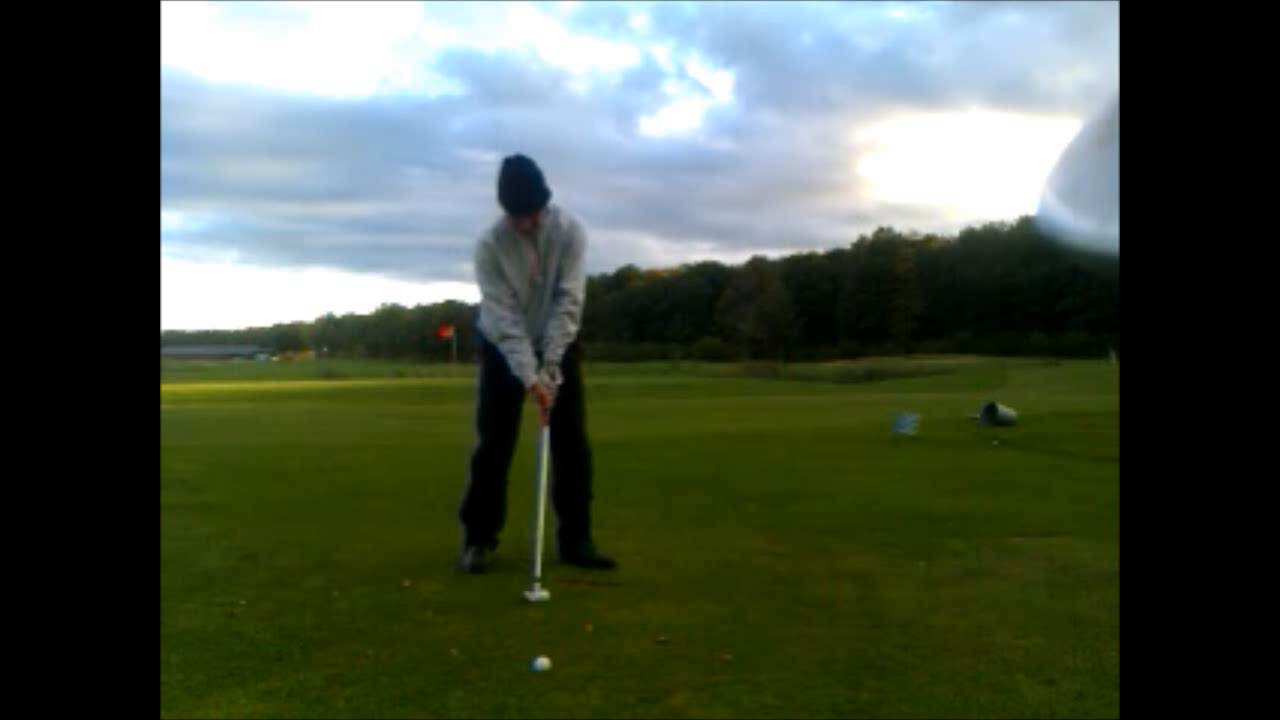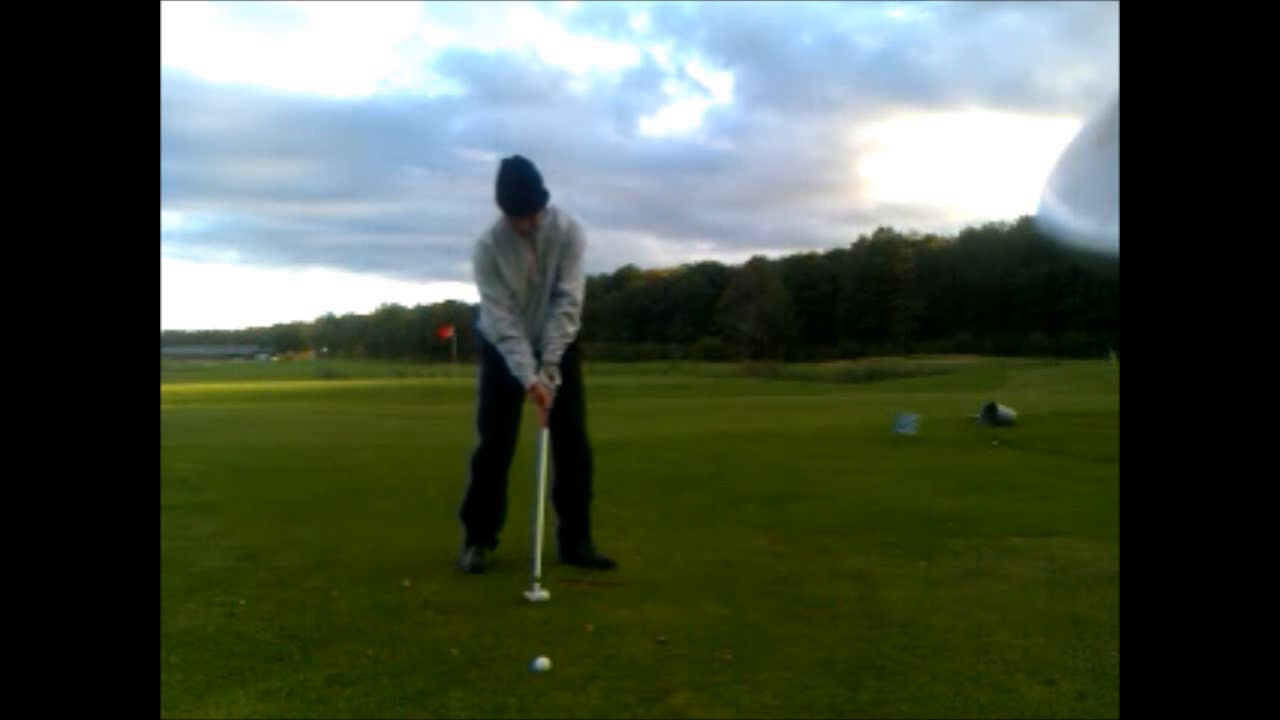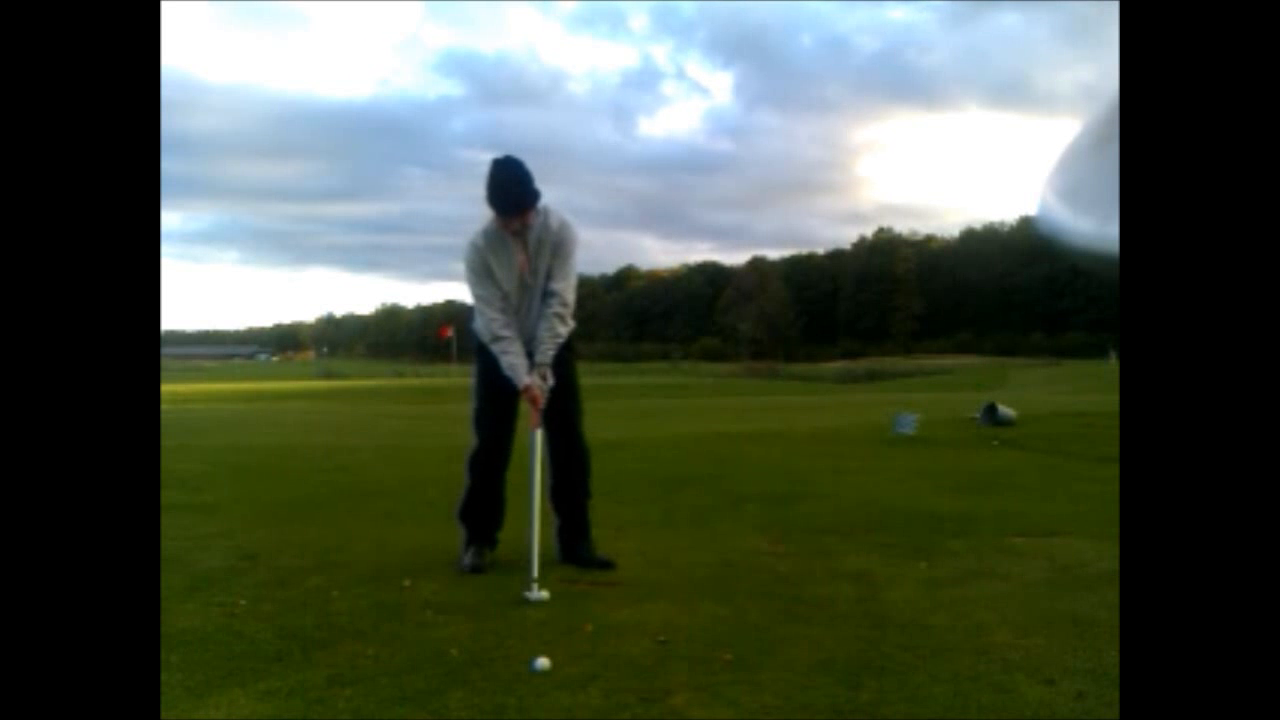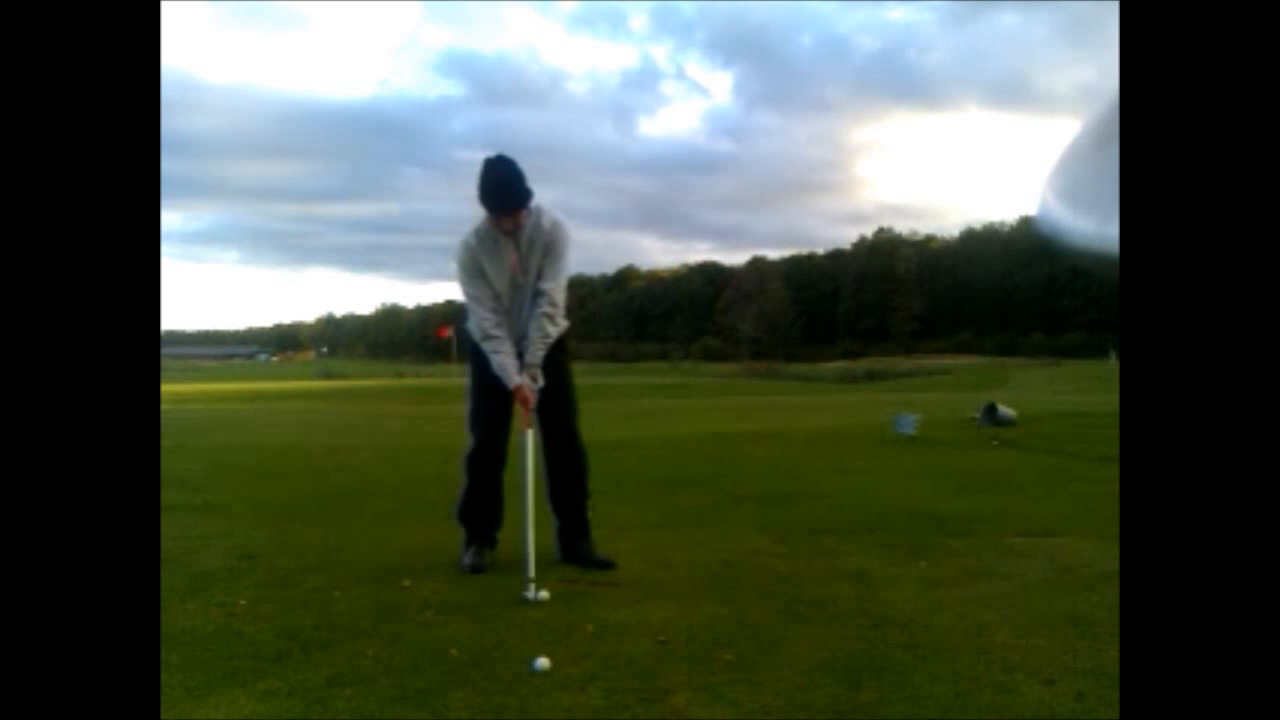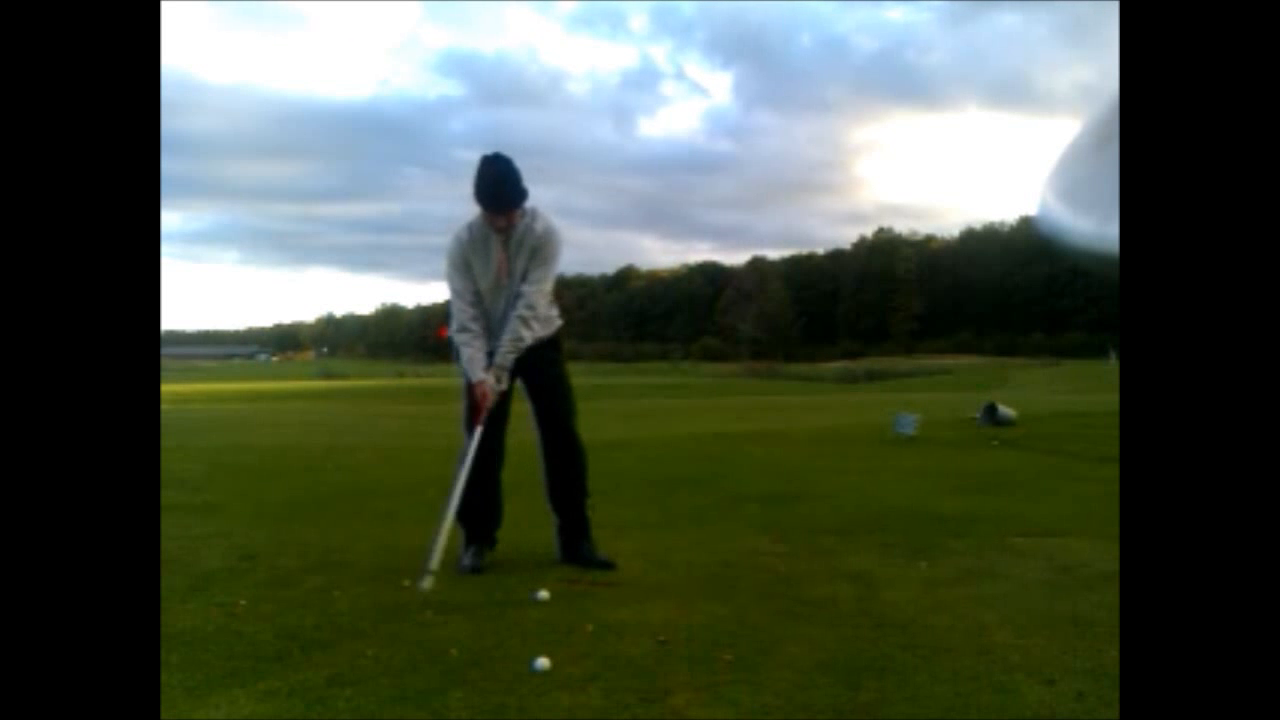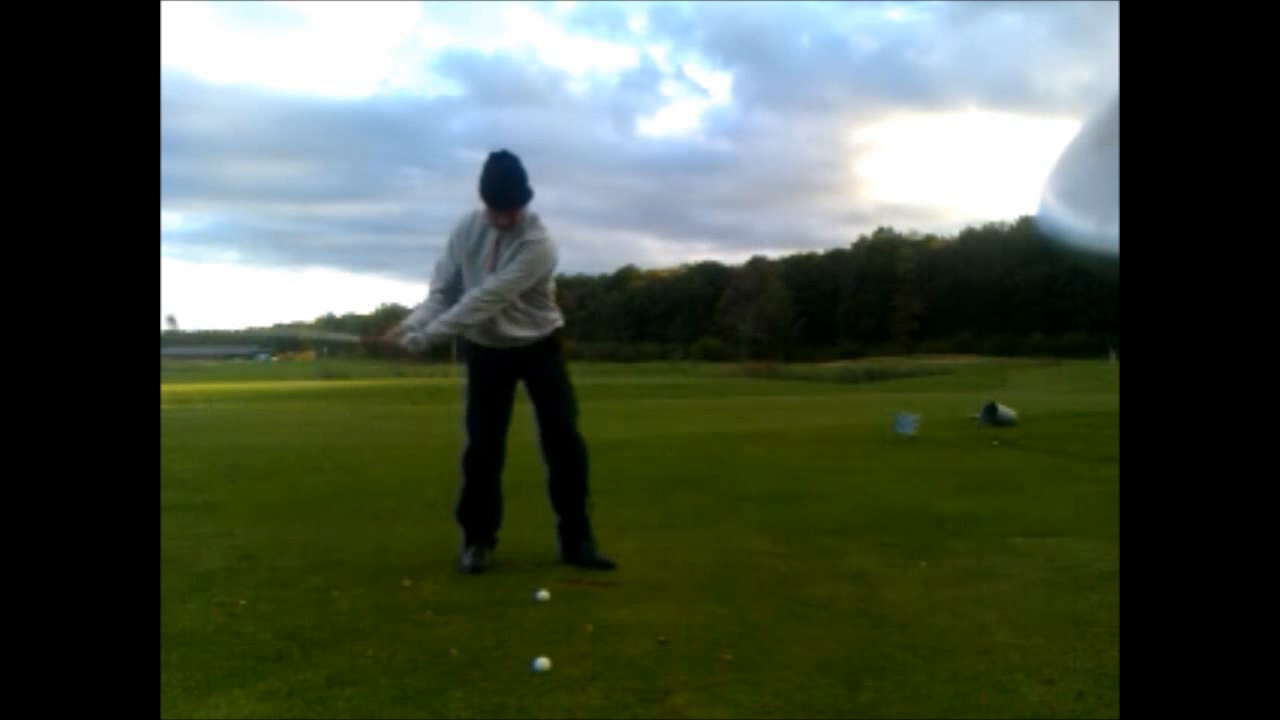
dt=0.2s
person 1, frame 1
left shoulder: (570, 231)
right shoulder: (489, 245)
left elbow: (568, 301)
right elbow: (504, 318)
left wrist: (551, 367)
right wrist: (530, 377)
left hip: (558, 345)
right hip: (503, 348)
left knee: (572, 443)
right knee: (494, 444)
left ankle: (575, 539)
right ankle: (479, 538)
person 1, frame 2
left shoulder: (569, 232)
right shoulder: (487, 247)
left elbow: (568, 302)
right elbow: (503, 320)
left wrist: (549, 368)
right wrist: (530, 378)
left hip: (558, 346)
right hip: (502, 349)
left knee: (573, 443)
right knee: (495, 444)
left ankle: (576, 539)
right ankle: (479, 538)
person 1, frame 3
left shoulder: (560, 231)
right shoulder: (480, 248)
left elbow: (559, 303)
right elbow: (496, 321)
left wrist: (542, 368)
right wrist: (522, 378)
left hip: (552, 346)
right hip: (496, 350)
left knee: (570, 443)
right knee: (491, 445)
left ankle: (575, 539)
right ankle: (479, 538)
person 1, frame 4
left shoulder: (552, 231)
right shoulder: (472, 247)
left elbow: (549, 302)
right elbow: (486, 321)
left wrist: (532, 368)
right wrist: (512, 378)
left hip: (546, 345)
right hip: (491, 350)
left knee: (565, 442)
right knee: (487, 446)
left ankle: (575, 539)
right ankle: (478, 538)
person 1, frame 5
left shoulder: (544, 234)
right shoulder: (464, 242)
left elbow: (529, 308)
right elbow: (466, 314)
left wrist: (502, 370)
right wrist: (479, 374)
left hip: (540, 345)
right hip: (484, 350)
left knee: (563, 441)
right knee: (483, 444)
left ankle: (576, 539)
right ankle: (478, 538)
person 1, frame 6
left shoulder: (539, 245)
right shoulder: (469, 226)
left elbow: (484, 299)
right elbow: (446, 285)
left wrist: (424, 337)
right wrist: (414, 323)
left hip: (539, 346)
right hip: (488, 350)
left knee: (564, 442)
right knee: (483, 446)
left ankle: (577, 538)
right ankle: (478, 538)
